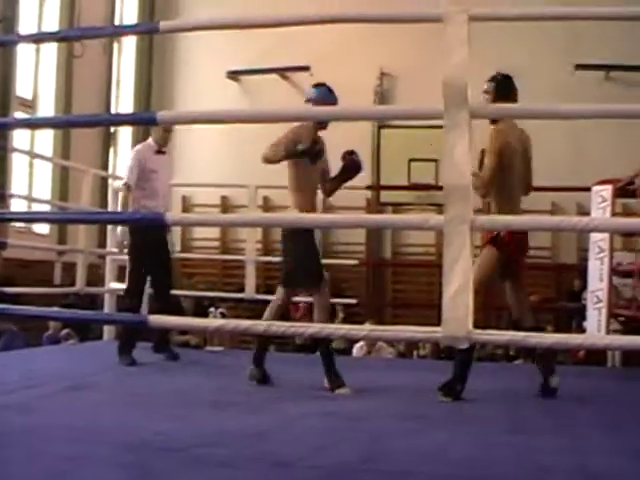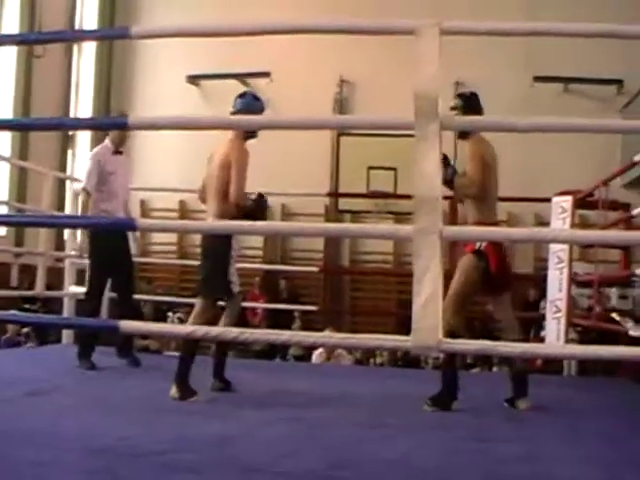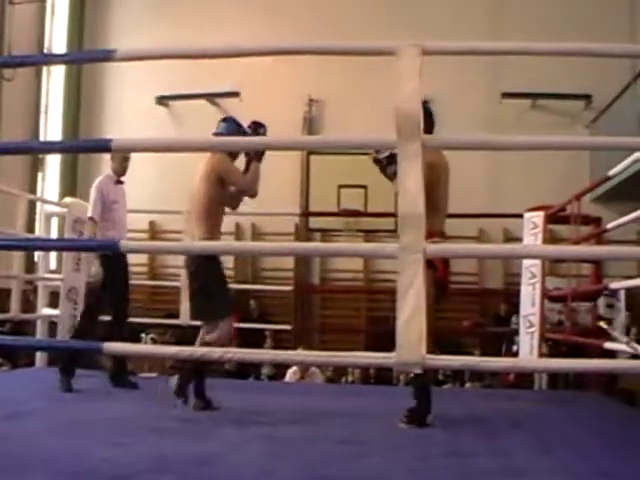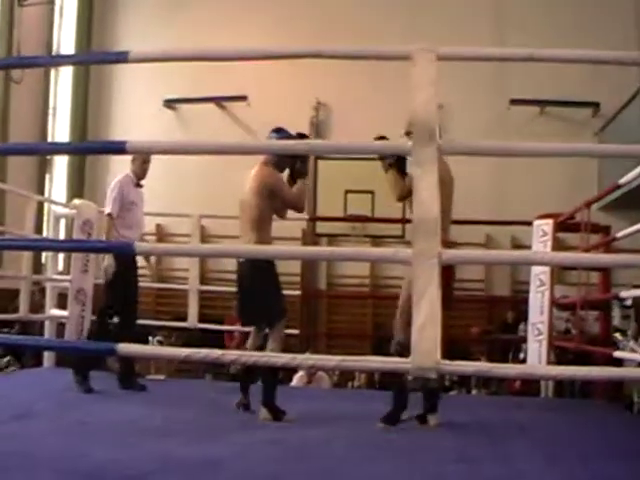
dt=0.5s
person 1, frame 1
left shoulder: (498, 134)
right shoulder: (522, 136)
left elbow: (483, 186)
left wrist: (468, 169)
left hip: (502, 232)
right hip: (517, 228)
right knee: (519, 306)
left ankle: (457, 381)
right ankle: (549, 376)
person 1, frame 2
left shoulder: (475, 146)
right shoulder: (483, 146)
left elbow: (475, 189)
left wrist: (448, 172)
right wrist: (451, 178)
left hip: (482, 239)
right hip: (491, 237)
left knee: (451, 310)
right knee: (505, 317)
left ankle: (448, 391)
right ankle: (520, 392)
person 1, frame 3
left shoulder: (425, 157)
right shoulder: (435, 157)
left wrist: (391, 170)
right wrist: (393, 170)
left hip: (428, 247)
right hip: (432, 246)
left ankle: (420, 408)
right ankle: (421, 403)
person 1, frame 4
right shoulder: (440, 166)
left elbow: (400, 193)
right elbow: (414, 193)
left wrist: (388, 162)
right wrist: (398, 166)
left knee: (403, 324)
left ankle: (398, 405)
right ankle: (430, 408)
person 2, frame 1
left shoulder: (319, 143)
right shoulder: (298, 134)
left elbow: (327, 188)
right elbow: (268, 155)
left wrist: (345, 172)
right wrist: (298, 153)
left hip: (304, 227)
right hip: (299, 227)
left knee: (285, 293)
right knee: (322, 296)
left ankle: (257, 364)
right ankle: (331, 375)
person 2, frame 2
left shoulder: (223, 148)
right shoulder: (238, 149)
left elbow: (204, 194)
right elbow: (236, 198)
left wrist: (246, 206)
right wrist: (254, 206)
left hip: (215, 231)
right hip: (220, 234)
left knee: (234, 302)
right knee: (206, 307)
left ankle: (218, 374)
right ankle: (180, 382)
person 2, frame 3
left shoulder: (211, 167)
right shoulder: (219, 162)
left elbow: (234, 201)
right elbow: (251, 190)
left wrist: (250, 160)
right wrist: (256, 158)
left hip: (196, 253)
right hip: (205, 254)
left knee: (211, 324)
right knee: (225, 327)
left ankle: (199, 394)
right ankle: (183, 376)
person 2, frame 4
left shoulder: (256, 175)
right shoulder: (269, 175)
left elbow: (280, 210)
right elbow: (300, 205)
left wrist: (293, 177)
right wrist: (301, 173)
left hip: (246, 261)
right hip: (259, 260)
left knee: (258, 329)
right knee: (276, 330)
left ankle: (244, 392)
right ankle: (268, 404)
person 3, frame 1
left shoulder: (166, 160)
right shoulder: (140, 153)
right elbow: (127, 189)
left wrist: (170, 229)
right wrist: (124, 225)
left hip: (159, 226)
right hip: (141, 225)
left knee: (164, 284)
right knee: (136, 286)
left ankle: (162, 341)
right ankle: (125, 347)
person 3, frame 2
left shoulder: (124, 160)
right shoulder: (98, 155)
right elbow: (87, 194)
right wrist: (84, 231)
left hip: (119, 229)
right hip: (101, 229)
left knee: (126, 287)
right knee: (95, 290)
left ankle: (125, 347)
right ankle: (85, 353)
person 3, frame 3
left shoulder: (121, 188)
right shoulder: (101, 185)
right elbow: (92, 224)
right wrist: (95, 261)
left hip: (119, 256)
right hip: (105, 256)
left knee: (120, 314)
right knee: (91, 313)
left ankle: (118, 372)
right ankle: (66, 371)
person 3, frame 4
left shoulder: (139, 190)
right shoulder: (120, 185)
right elbow: (110, 220)
left wrist: (148, 259)
right wrist: (109, 254)
left hip: (130, 256)
right hip: (118, 255)
left knee: (128, 316)
right knee: (108, 312)
left ankle: (126, 375)
right ankle: (82, 370)
